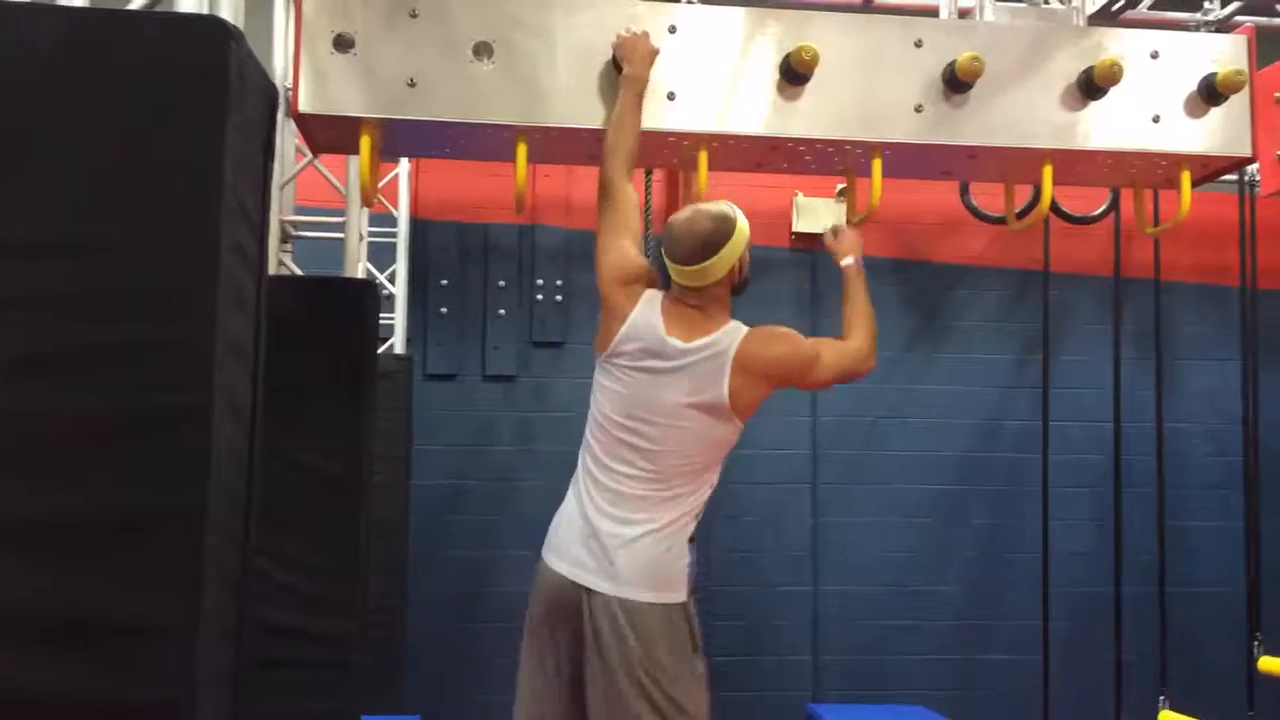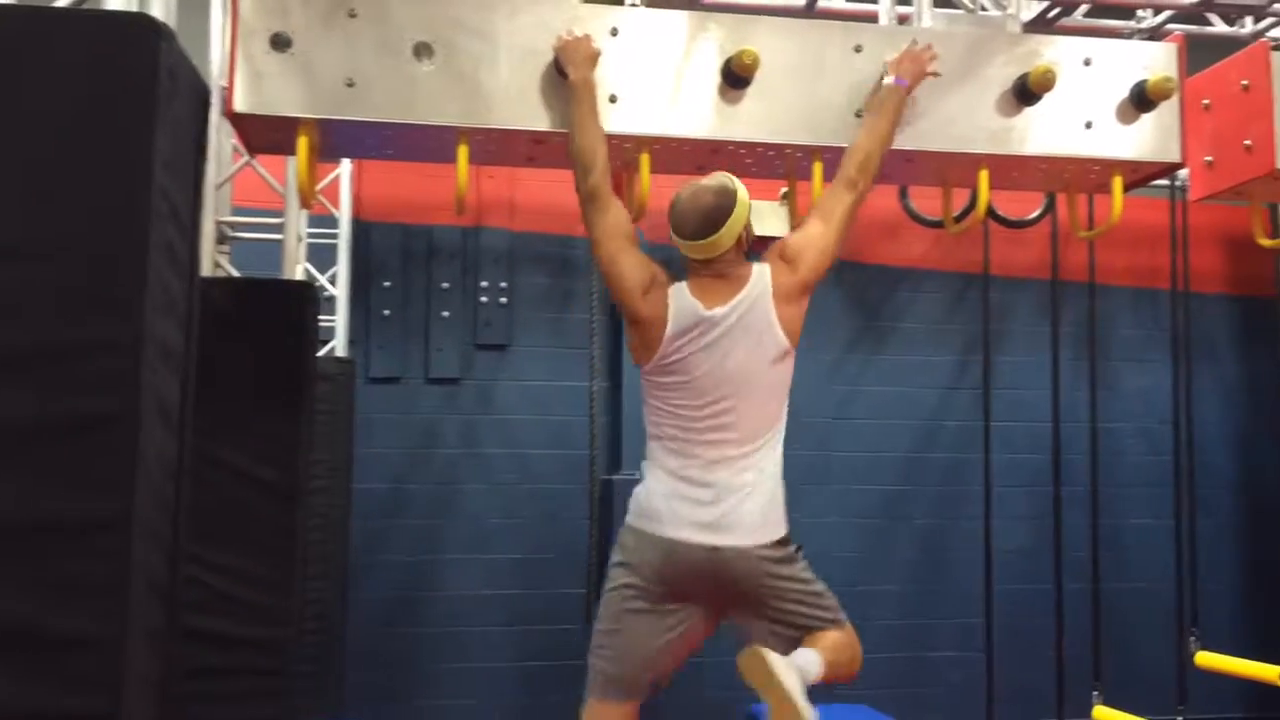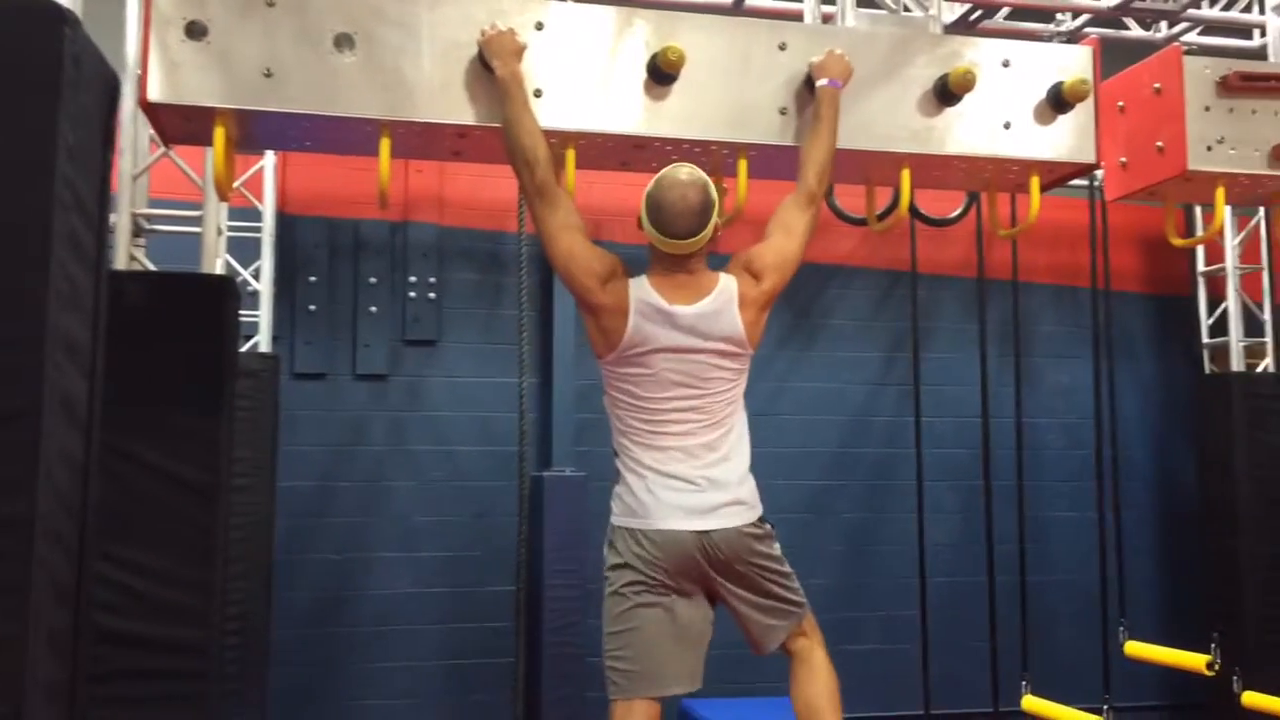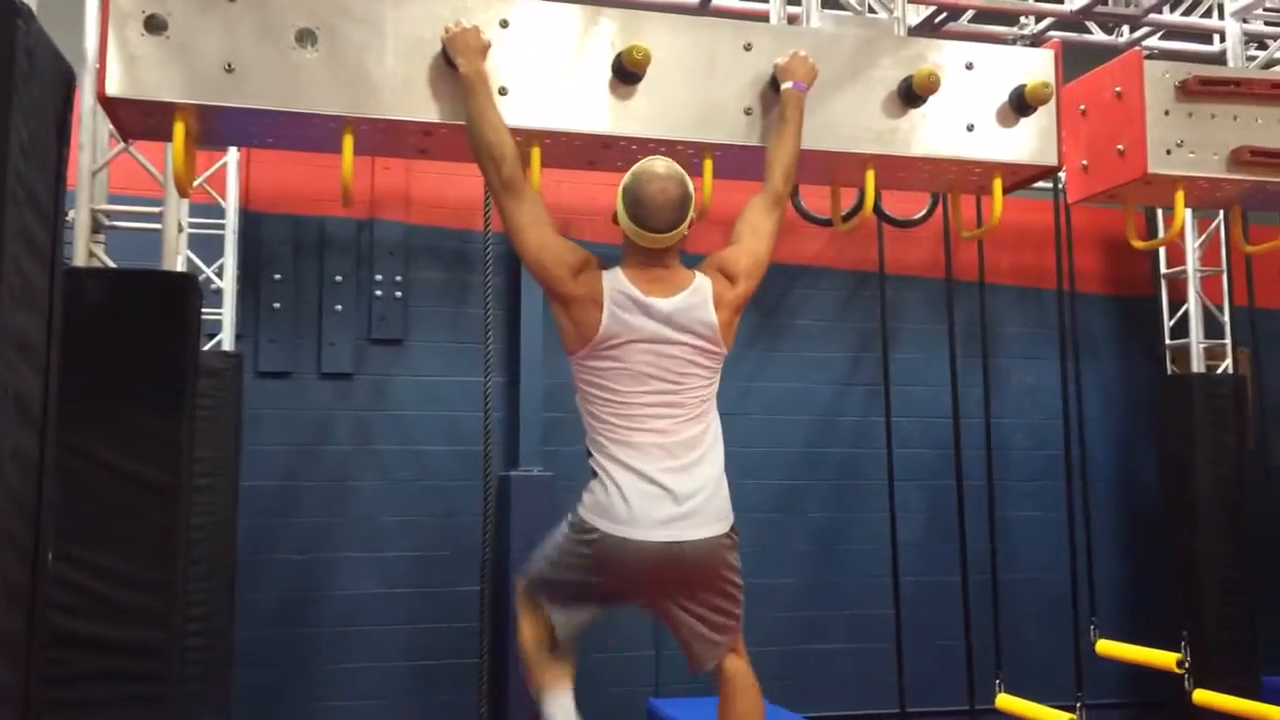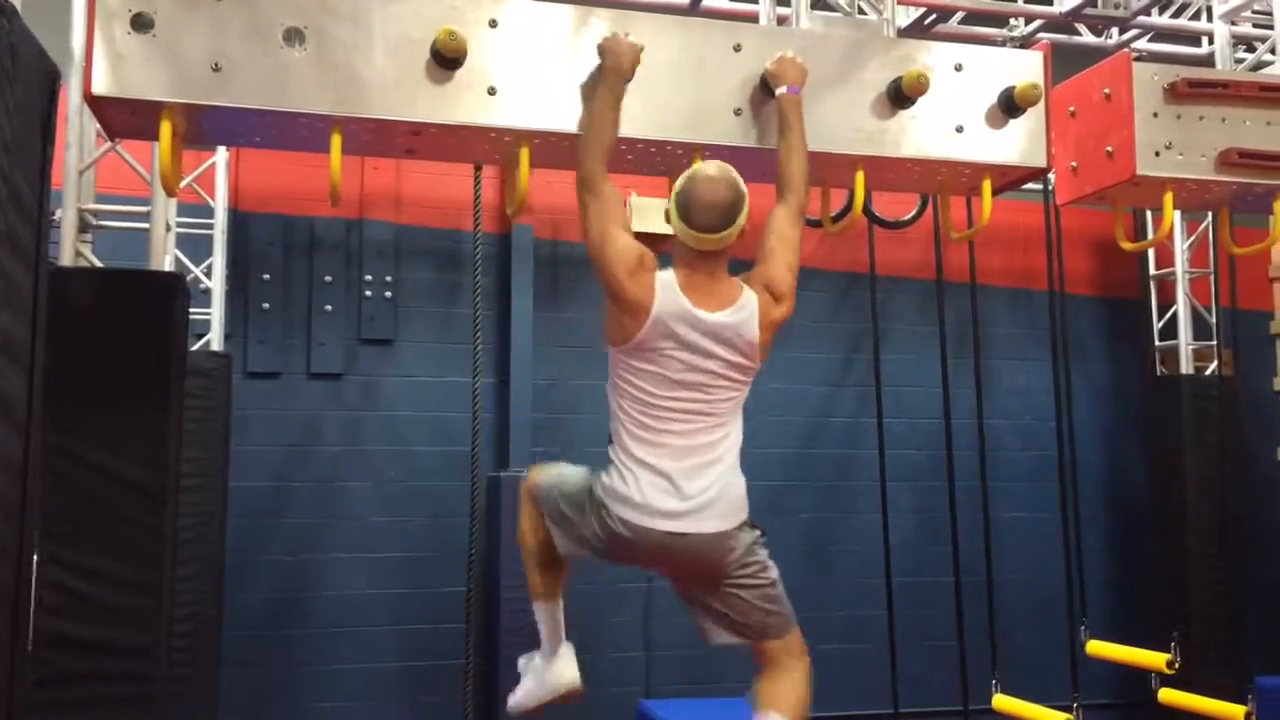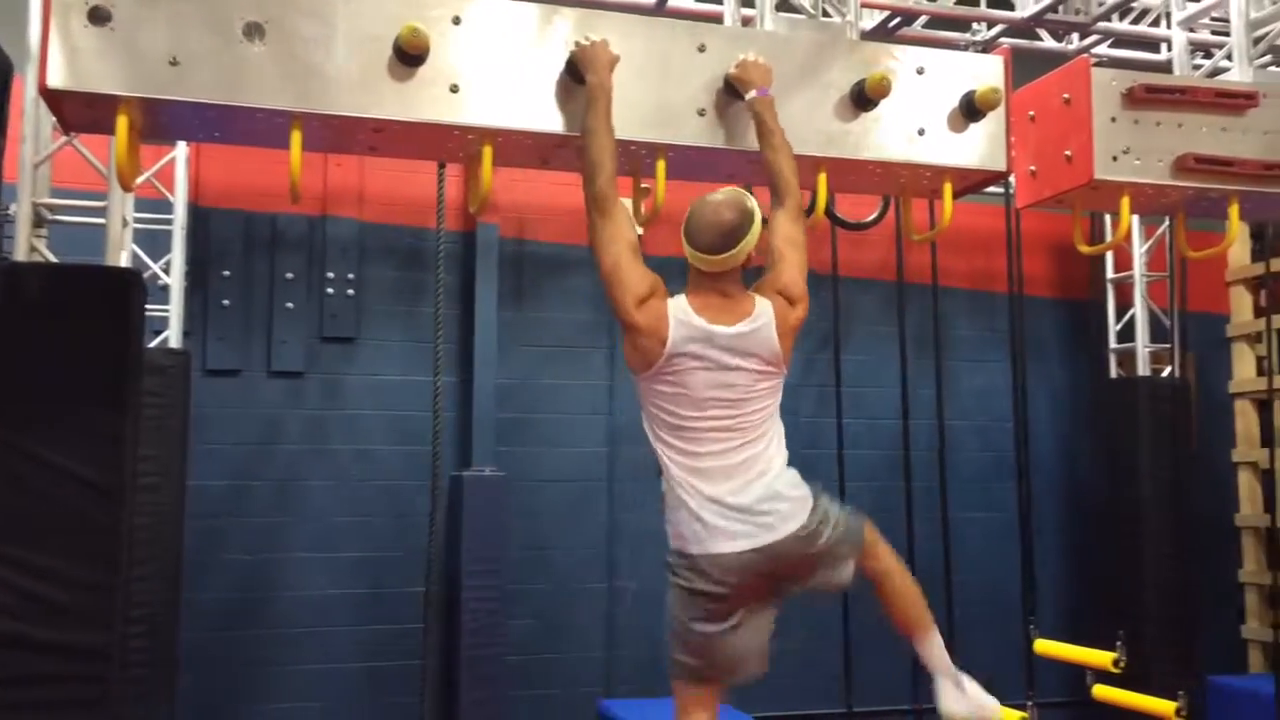
dt=0.4s
person 1, frame 1
left shoulder: (624, 306)
right shoulder: (758, 355)
left elbow: (615, 181)
right elbow: (859, 353)
left wrist: (635, 74)
right wrist: (849, 260)
left hip: (562, 568)
right hip: (643, 590)
person 1, frame 2
left shoulder: (648, 304)
right shoulder: (782, 288)
left elbow: (595, 189)
right elbow: (851, 180)
left wrist: (580, 80)
right wrist: (897, 82)
left hip: (656, 541)
right hip: (751, 547)
right knee: (843, 651)
person 1, frame 3
left shoulder: (610, 299)
right shoulder: (748, 293)
left elbow: (541, 184)
right elbow: (808, 193)
left wrist: (507, 73)
right wrist: (828, 89)
left hip: (647, 536)
right hip: (736, 526)
right knee: (805, 642)
person 1, frame 4
left shoulder: (583, 293)
right shoulder: (724, 292)
left elbow: (506, 180)
right elbow: (775, 194)
left wrist: (471, 69)
right wrist: (794, 91)
left hip: (614, 535)
right hip: (706, 535)
left knee: (531, 602)
person 1, frame 5
left shoulder: (635, 290)
right shoulder: (767, 305)
left elbow: (592, 176)
right elbow: (793, 199)
left wrist: (612, 76)
right wrist: (789, 96)
left hip: (623, 519)
right hip: (718, 533)
left knee: (537, 488)
right knee: (789, 661)
left ankle: (552, 655)
person 1, frame 6
left shoulder: (648, 319)
right shoulder: (781, 313)
left elbow: (601, 199)
right elbow: (791, 200)
left wrist: (597, 85)
right wrist: (759, 97)
left hip: (707, 557)
right hip: (792, 529)
right knee: (871, 544)
